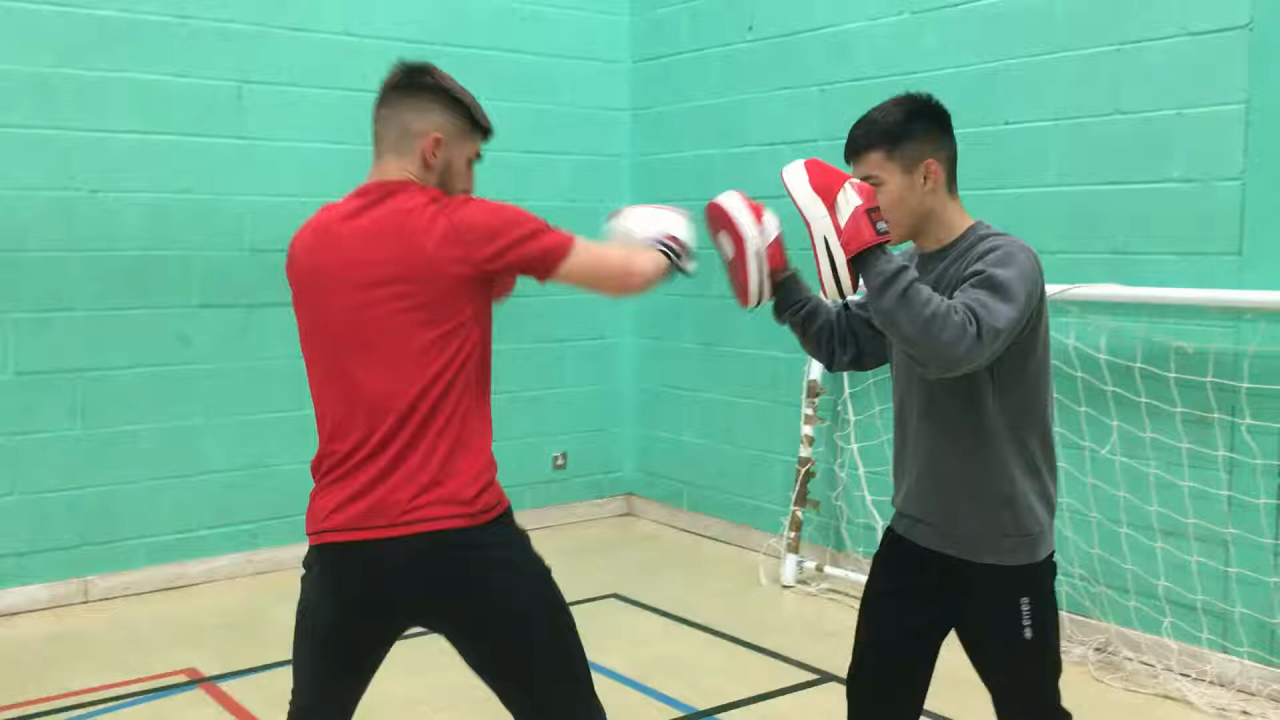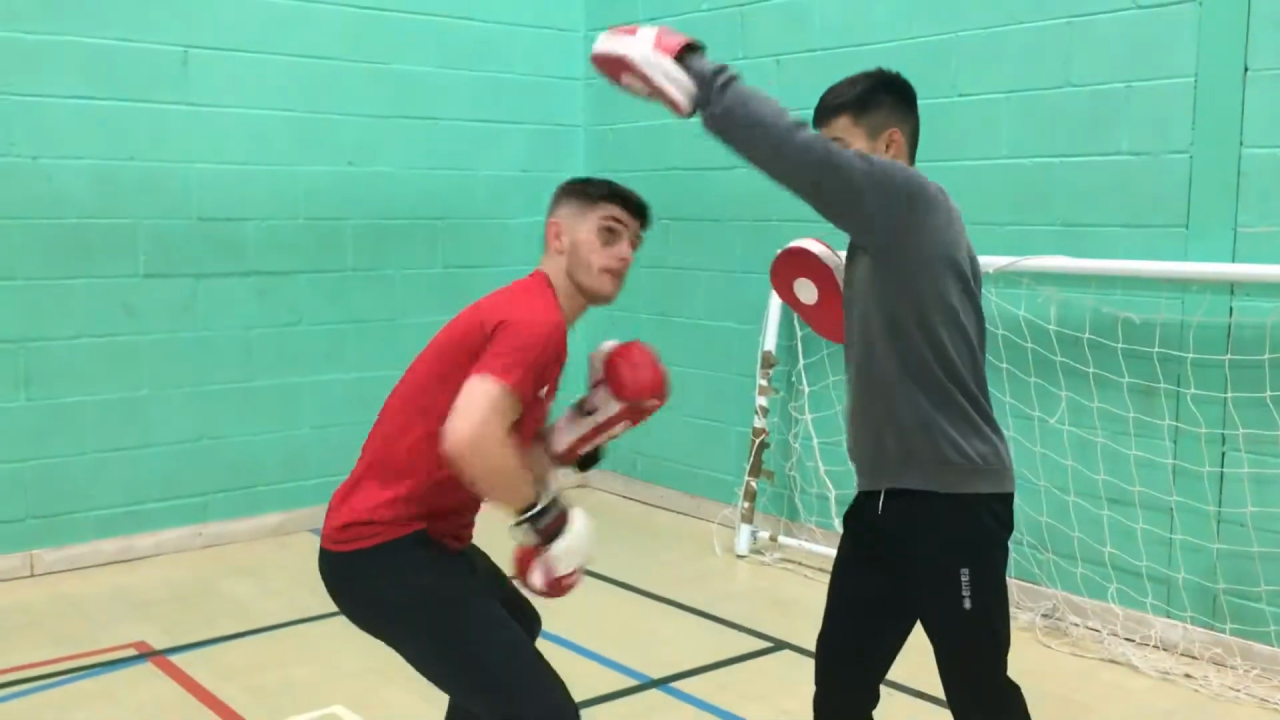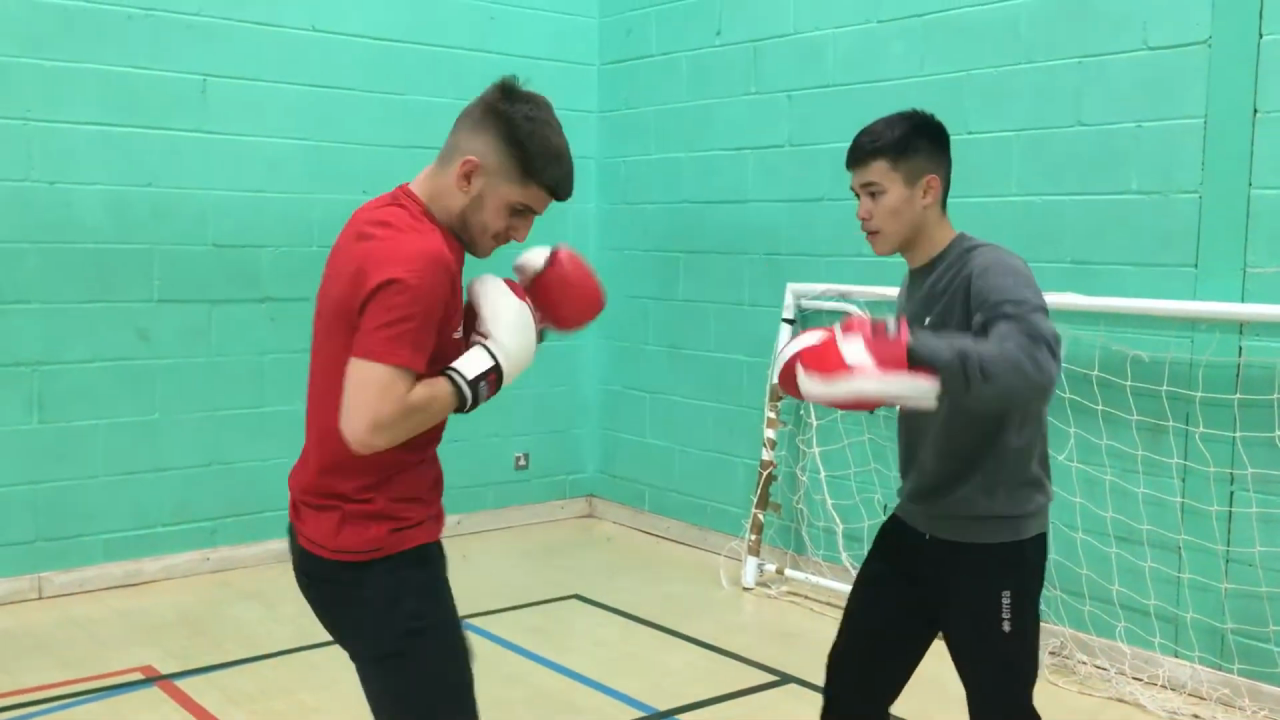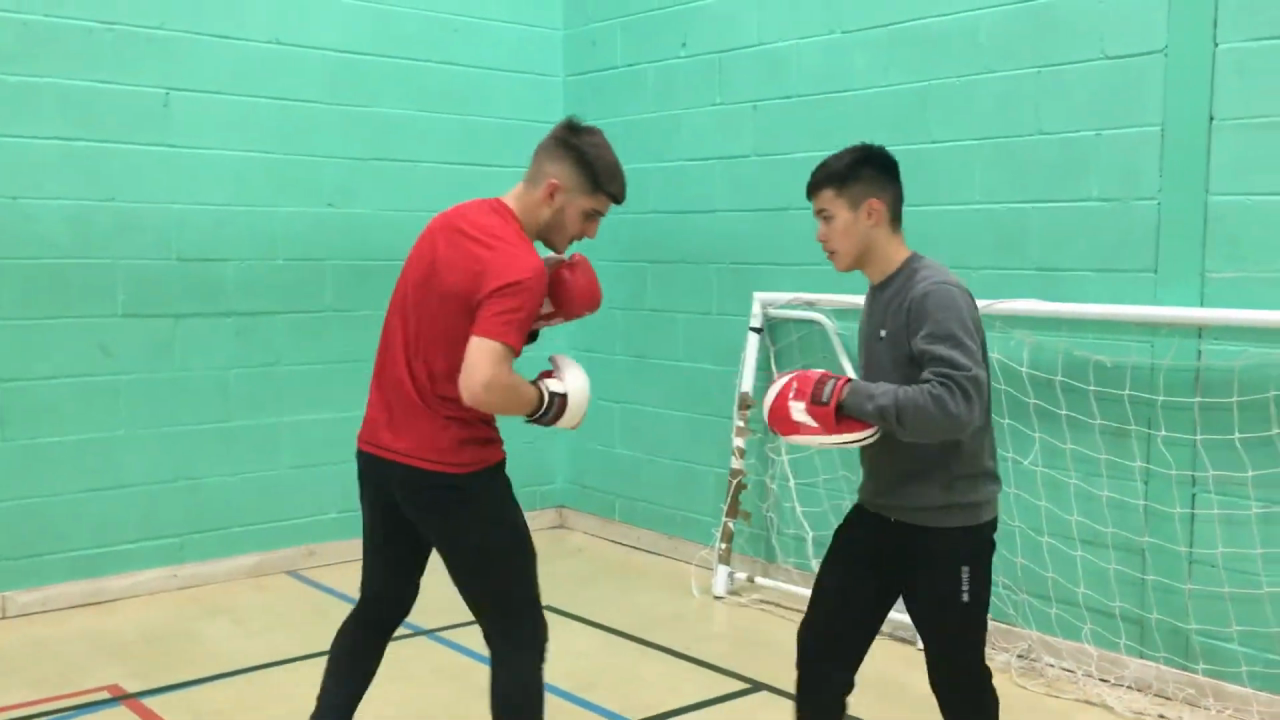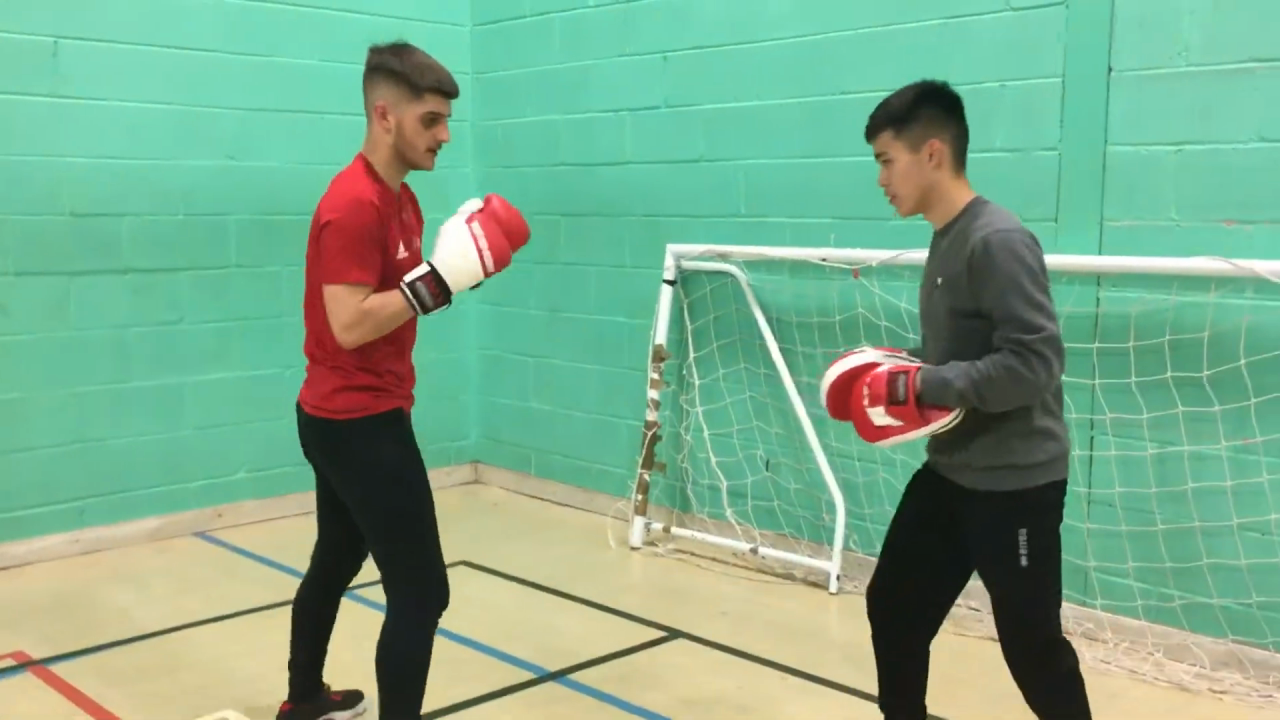
dt=1s
person 1, frame 1
left shoulder: (1007, 261)
right shoulder: (905, 272)
left elbow: (953, 345)
right elbow: (843, 346)
left wrist: (865, 255)
right wrist: (781, 284)
left hip: (1003, 550)
right hip: (915, 538)
person 1, frame 2
left shoulder: (910, 202)
right shoulder: (894, 226)
left elbow: (798, 151)
left wrist: (690, 70)
right wrist: (849, 317)
left hip: (955, 497)
right hip: (888, 493)
person 1, frame 3
left shoulder: (994, 274)
right shoulder: (914, 283)
left elbow: (1028, 374)
left wrist: (918, 349)
left hip: (994, 543)
right hip: (914, 529)
person 1, frame 4
left shoulder: (937, 295)
right shoulder: (881, 294)
left elbow: (957, 404)
left wrist: (848, 397)
right wrist: (828, 401)
left hip: (950, 524)
right hip: (880, 513)
left knee: (956, 673)
right knee: (822, 647)
person 1, frame 5
left shoulder: (999, 242)
right shoulder: (945, 240)
left elbow: (1035, 363)
left wrist: (926, 387)
right wrist: (902, 370)
left hip: (1014, 481)
right hip: (949, 473)
left knee: (1031, 643)
right knee: (893, 605)
person 2, frame 1
left shoulder: (306, 244)
right shoulder: (472, 225)
right elbow: (627, 272)
right wrist: (670, 242)
left hip: (341, 539)
right hip: (461, 535)
person 2, frame 2
left shoulder: (535, 341)
right shoulder: (530, 316)
left elbow: (508, 470)
right elbow: (467, 441)
left wrist: (586, 423)
right wrist: (551, 521)
left hip: (403, 538)
right hip: (384, 549)
left knee: (511, 634)
person 2, frame 3
left shoulder: (382, 223)
right shoulder: (417, 263)
right elbow: (368, 425)
left wrist: (505, 324)
right wrist: (479, 371)
left hip: (335, 533)
right hip: (370, 556)
person 2, frame 4
left shoulder: (452, 222)
right shoulder: (521, 268)
right elbow: (481, 387)
right wrist: (551, 400)
left hip: (380, 456)
right hip: (454, 474)
left knee: (378, 608)
right knee: (518, 638)
person 2, frame 5
left shoulder: (400, 196)
right shoulder: (352, 204)
left elbow: (404, 294)
right elbow: (350, 325)
left wrist: (467, 253)
right wrist: (443, 273)
left hip: (352, 417)
right hip: (359, 421)
left knee: (337, 560)
right knee: (421, 591)
